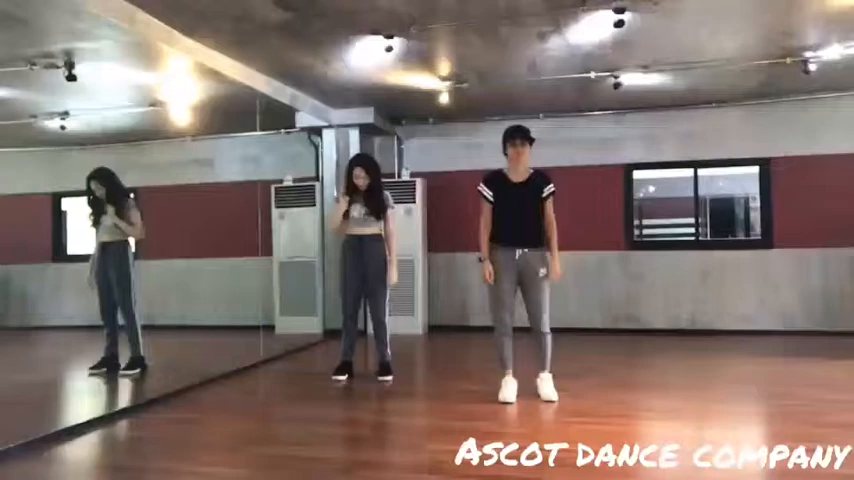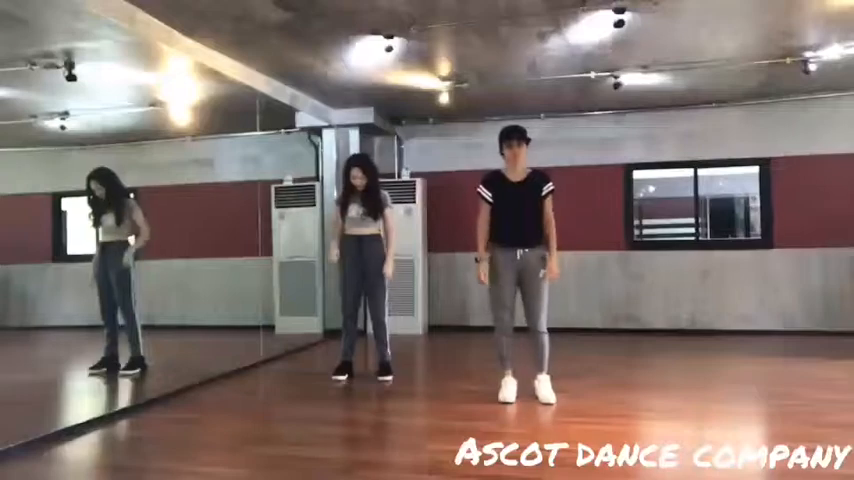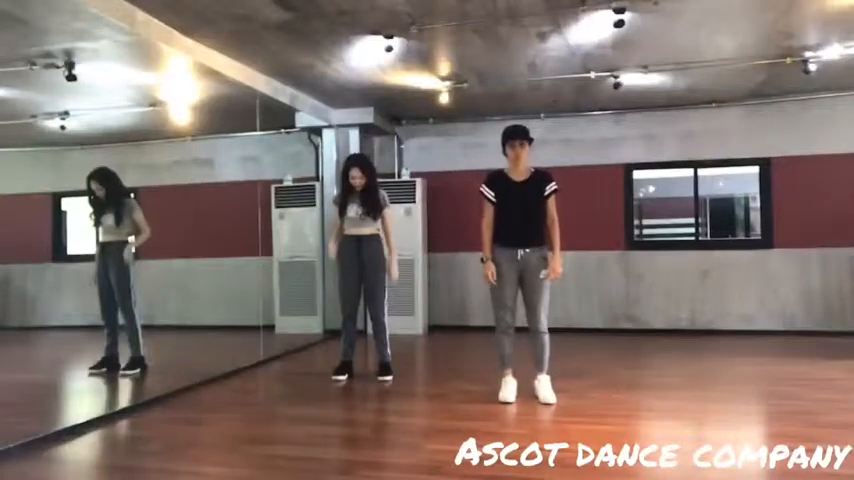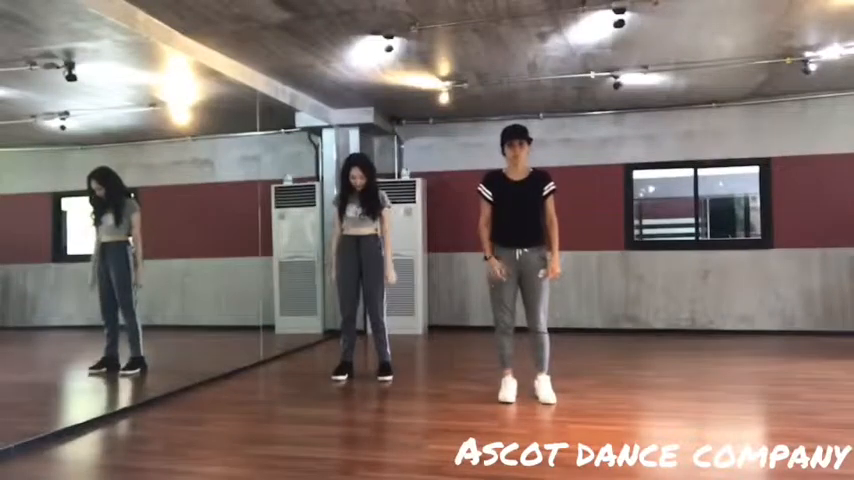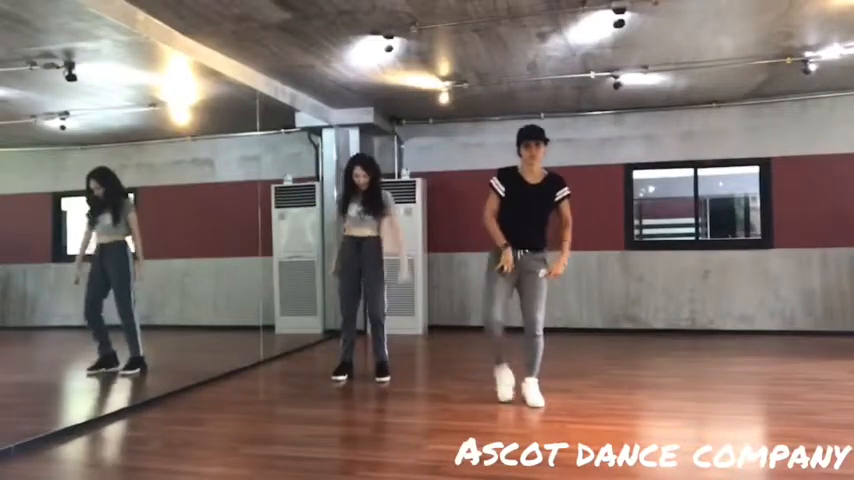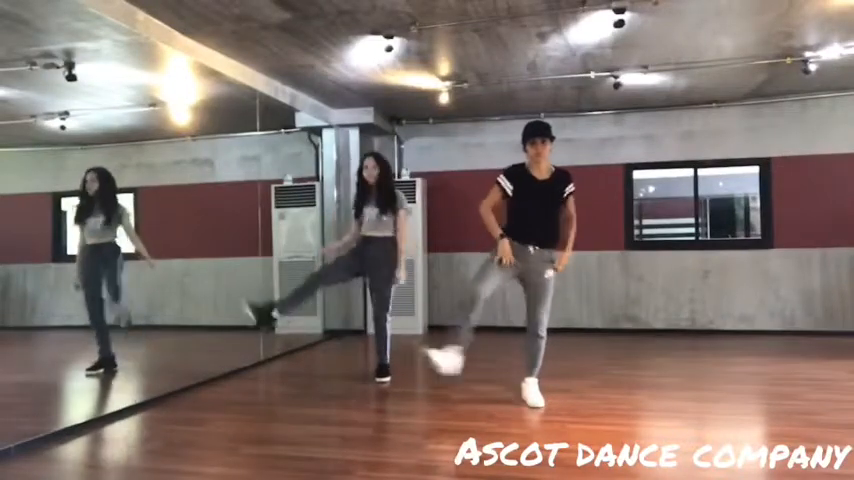
dt=0.4s
person 1, frame 1
left shoulder: (542, 180)
right shoulder: (492, 181)
left elbow: (549, 220)
right elbow: (485, 222)
left wrist: (554, 257)
right wrist: (484, 258)
left hip: (534, 255)
right hip: (502, 255)
left knee: (541, 320)
right knee: (502, 320)
left ankle: (544, 376)
right ankle: (508, 378)
person 1, frame 2
left shoulder: (541, 180)
right shoulder: (491, 181)
left elbow: (548, 219)
right elbow: (484, 221)
left wrist: (553, 256)
right wrist: (481, 259)
left hip: (534, 255)
right hip: (502, 255)
left knee: (538, 321)
right knee: (503, 320)
left ankle: (542, 378)
right ankle: (508, 378)
person 1, frame 3
left shoulder: (543, 179)
right shoulder: (494, 181)
left elbow: (552, 219)
right elbow: (487, 222)
left wrist: (556, 255)
right wrist: (487, 259)
left hip: (536, 255)
right hip: (503, 255)
left knee: (538, 321)
right knee: (504, 320)
left ankle: (542, 378)
right ankle: (508, 378)
person 1, frame 4
left shoulder: (542, 179)
right shoulder: (491, 181)
left elbow: (551, 220)
right elbow: (484, 223)
left wrist: (555, 256)
right wrist: (489, 257)
left hip: (534, 255)
right hip: (503, 255)
left knee: (538, 321)
right knee: (504, 320)
left ankle: (542, 378)
right ankle: (508, 378)
person 1, frame 5
left shoulder: (556, 183)
right shoulder: (504, 177)
left elbow: (566, 222)
right elbow: (489, 215)
left wrist: (563, 257)
right wrist: (504, 247)
left hip: (535, 259)
right hip: (504, 255)
left knee: (535, 323)
right knee: (493, 317)
left ankle: (531, 382)
right ankle: (502, 368)
person 1, frame 6
left shoulder: (563, 179)
right shoulder: (513, 174)
left elbow: (571, 217)
right elbow: (485, 208)
left wrist: (567, 250)
right wrist: (502, 239)
left hip: (544, 257)
right hip: (514, 251)
left knee: (538, 324)
right knee: (478, 293)
left ankle: (531, 381)
right ankle: (456, 350)
person 2, frame 1
left shoulder: (383, 197)
right shoulder: (347, 198)
left elbow: (390, 232)
right elbow: (335, 227)
left wrist: (393, 264)
right wrist: (341, 208)
left hip: (375, 249)
right hip: (351, 249)
left knee: (378, 309)
right knee: (349, 308)
left ankle: (384, 361)
right ankle: (346, 361)
person 2, frame 2
left shoulder: (381, 197)
right shoulder: (344, 198)
left elbow: (389, 229)
left wrist: (389, 258)
right wrist: (335, 244)
left hip: (373, 248)
right hip: (350, 249)
left knee: (377, 309)
right knee: (349, 308)
left ankle: (384, 361)
right ankle: (346, 361)
person 2, frame 3
left shoulder: (379, 196)
right shoulder: (342, 197)
left elbow: (387, 228)
left wrist: (393, 257)
right wrist: (333, 241)
left hip: (372, 248)
right hip: (348, 249)
left knee: (377, 308)
right knee: (348, 308)
left ankle: (385, 361)
right ankle: (346, 361)
person 2, frame 4
left shoulder: (379, 197)
right shoulder: (342, 198)
left elbow: (386, 231)
right elbow: (338, 231)
left wrist: (389, 264)
right wrist: (334, 263)
left hip: (371, 249)
right hip: (347, 250)
left knee: (375, 309)
right knee: (347, 309)
left ankle: (385, 361)
right ankle: (346, 361)
person 2, frame 5
left shoulder: (383, 197)
right shoulder: (347, 197)
left elbow: (395, 231)
left wrist: (404, 262)
right wrist: (337, 259)
left hip: (371, 250)
right hip: (348, 250)
left knee: (375, 309)
right knee: (348, 309)
left ankle: (382, 362)
right ankle: (346, 361)
person 2, frame 6
left shoulder: (395, 197)
right shoulder: (362, 197)
left elbow: (401, 233)
left wrist: (401, 266)
right wrist: (337, 246)
left hip: (383, 252)
right hip: (362, 249)
left knee: (380, 310)
right knee: (319, 277)
left ankle: (383, 364)
right ankle: (271, 314)
person 3, frame 1
left shoulder: (127, 204)
right shoulder: (99, 208)
left elbow: (139, 233)
right elbow: (98, 238)
left wrist: (115, 219)
right wrist: (92, 267)
left hip: (119, 254)
right hip: (102, 257)
left knee: (126, 307)
right knee: (106, 309)
left ankle: (137, 358)
right ankle: (110, 357)
person 3, frame 2
left shoulder: (127, 205)
right shoulder: (100, 208)
left elbow: (145, 233)
right elbow: (100, 237)
left wrist: (131, 250)
right wrist: (95, 262)
left hip: (119, 254)
right hip: (103, 256)
left knee: (126, 307)
right knee: (107, 309)
left ankle: (137, 358)
right ankle: (110, 357)
person 3, frame 3
left shoulder: (128, 204)
right shoulder: (101, 207)
left elbow: (146, 232)
right elbow: (101, 234)
left wrist: (131, 246)
right wrist: (97, 255)
left hip: (118, 255)
right hip: (102, 256)
left knee: (126, 306)
right knee: (107, 309)
left ankle: (137, 357)
right ankle: (110, 357)
person 3, frame 4
left shoulder: (129, 205)
right shoulder: (101, 208)
left elbow: (136, 237)
right elbow: (98, 238)
left wrist: (139, 267)
right wrist: (93, 267)
left hip: (121, 254)
right hip: (103, 257)
left knee: (127, 307)
right knee: (107, 310)
left ankle: (137, 358)
right ankle: (110, 357)
person 3, frame 5
left shoulder: (125, 205)
right shoulder: (95, 209)
left elbow: (135, 235)
right elbow: (86, 238)
left wrist: (139, 261)
right wrist: (78, 265)
left hip: (119, 254)
right hip: (100, 257)
left knee: (124, 307)
right knee: (90, 310)
left ankle: (137, 358)
right ankle: (107, 355)
person 3, frame 6
left shoulder: (116, 209)
right shoulder: (83, 210)
left elbow: (132, 235)
right elbow: (82, 242)
left wrist: (146, 256)
right wrist: (78, 272)
left hip: (110, 253)
right hip: (90, 257)
right knee: (94, 308)
right ankle: (106, 357)
